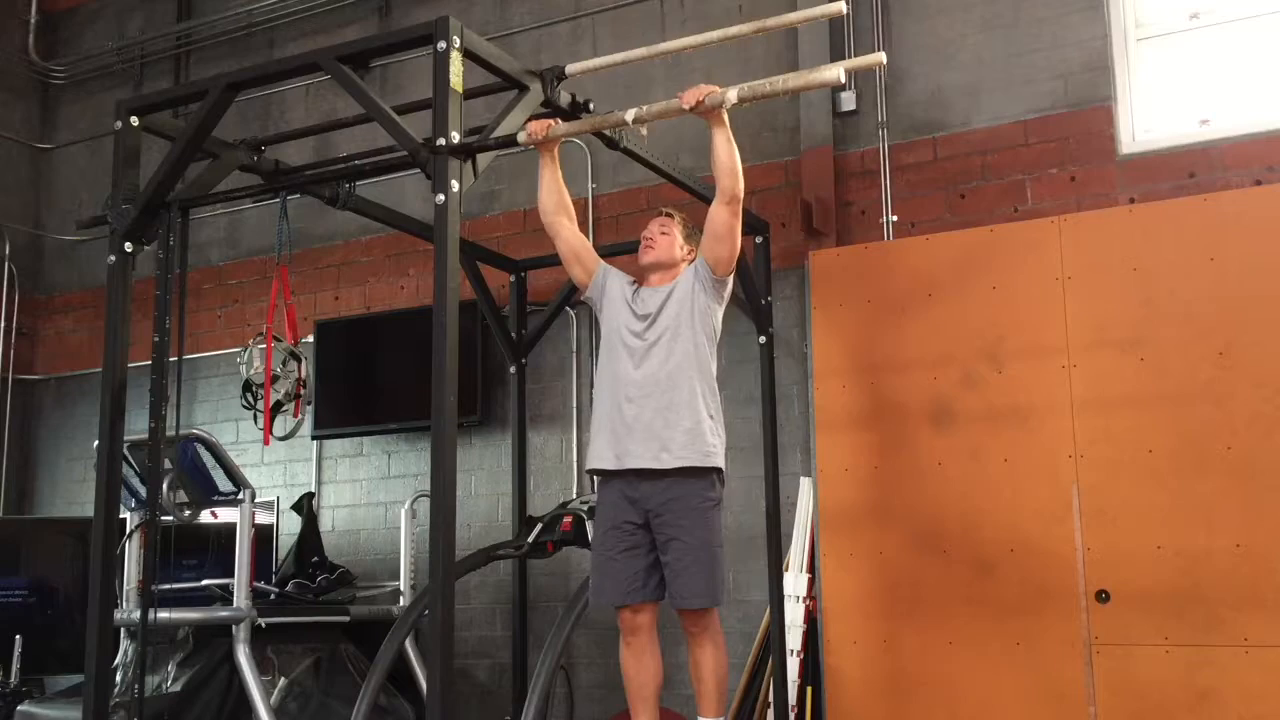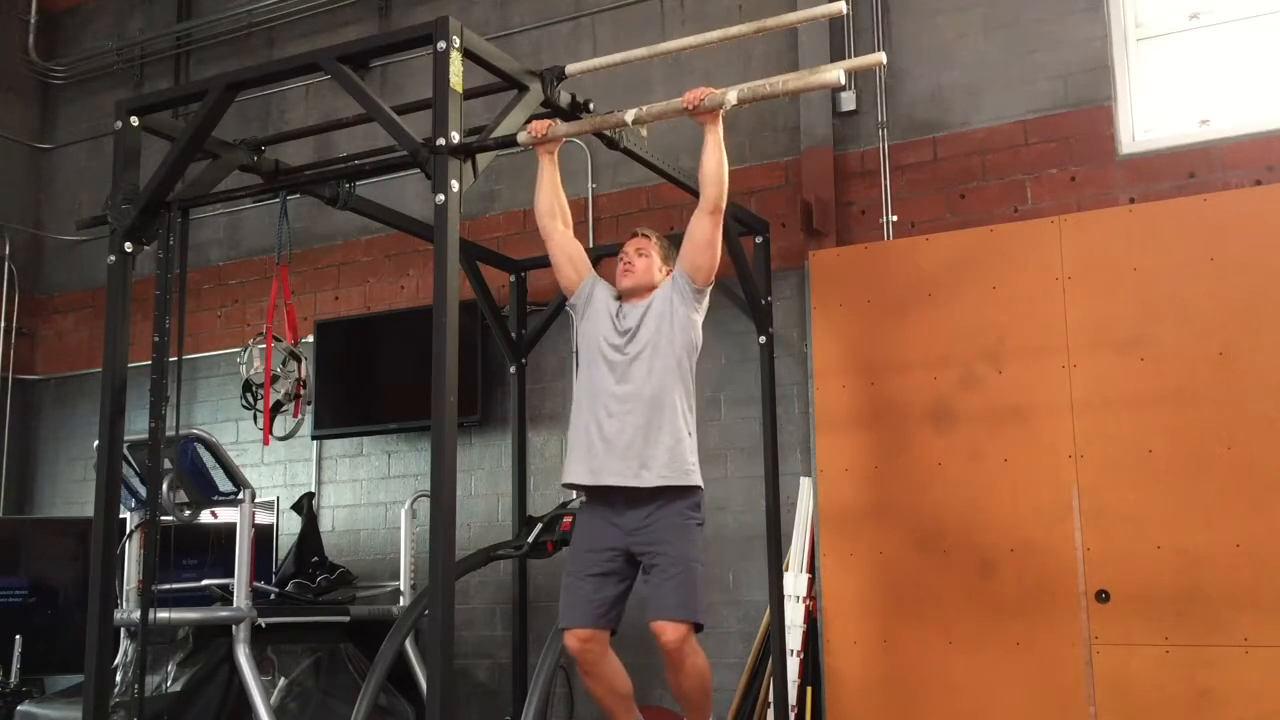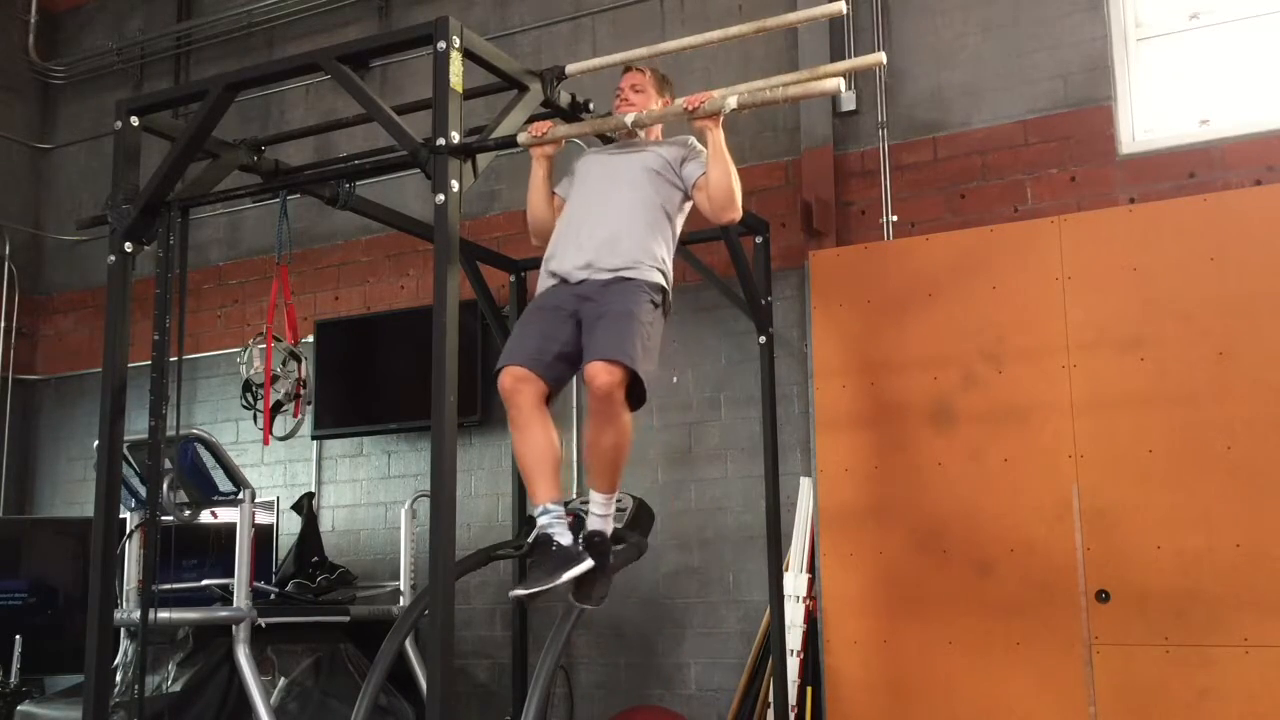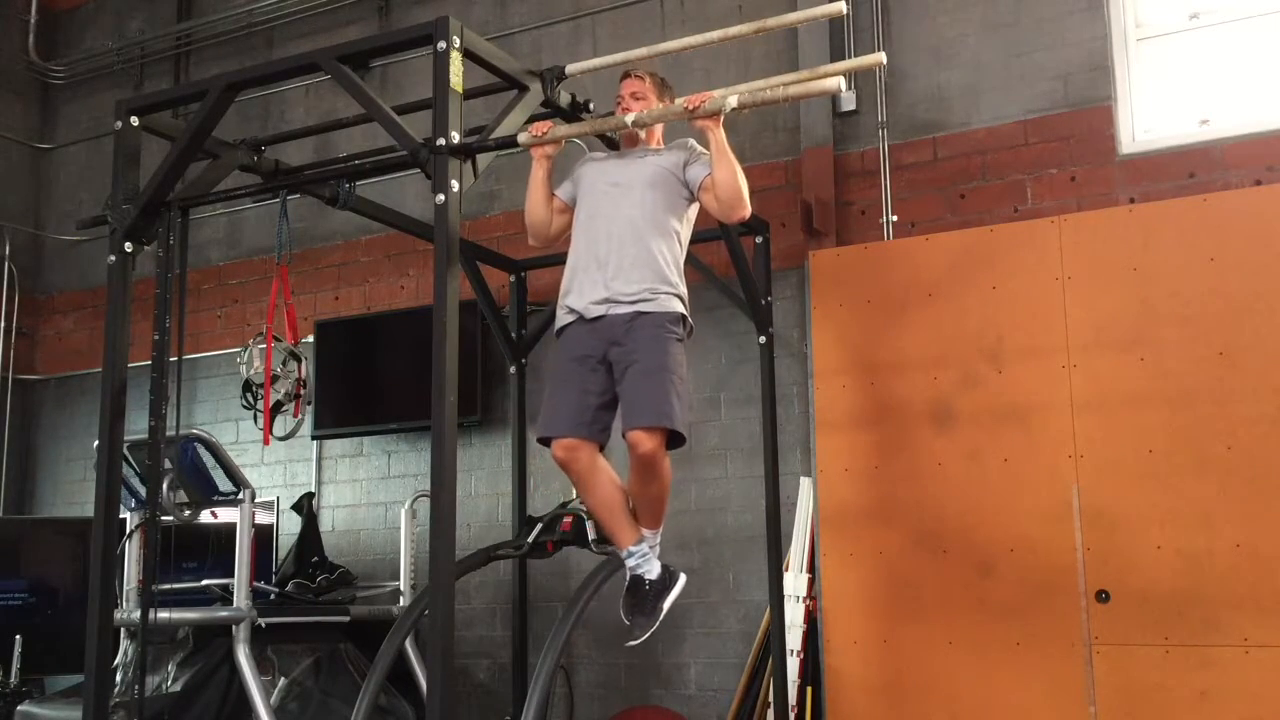
dt=1s
person 1, frame 1
left shoulder: (702, 287)
right shoulder: (611, 292)
left elbow: (730, 198)
right elbow: (560, 224)
left wrist: (716, 120)
right wrist: (547, 154)
left hip: (686, 473)
right hip: (619, 476)
left knee: (698, 616)
right knee: (634, 618)
person 1, frame 2
left shoulder: (680, 303)
right shoulder: (592, 306)
left elbow: (711, 208)
right elbow: (553, 227)
left wrist: (712, 127)
right wrist: (548, 156)
left hip: (667, 498)
right hip: (601, 503)
left knee: (673, 635)
right knee: (582, 640)
person 1, frame 3
left shoulder: (680, 151)
right shoulder: (588, 159)
left elbow: (727, 210)
right elbow: (541, 231)
left wrist: (712, 133)
right wrist: (540, 160)
left hip: (630, 282)
right hip: (561, 285)
left knee: (605, 380)
right knee: (517, 382)
left ankle: (600, 530)
right ankle: (555, 533)
person 1, frame 4
left shoulder: (683, 157)
right shoulder: (589, 167)
left elbow: (736, 208)
right elbow: (539, 231)
left wrist: (713, 130)
right wrist: (540, 161)
left hip: (650, 313)
right hip: (580, 318)
left knee: (646, 441)
right knee: (569, 447)
left ankle: (649, 550)
right ankle: (645, 568)
